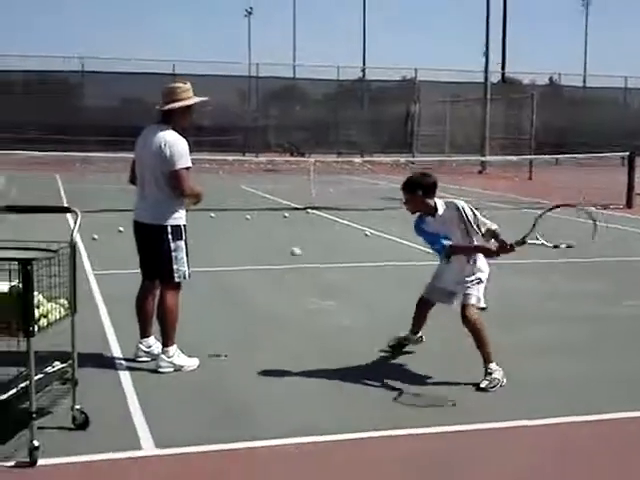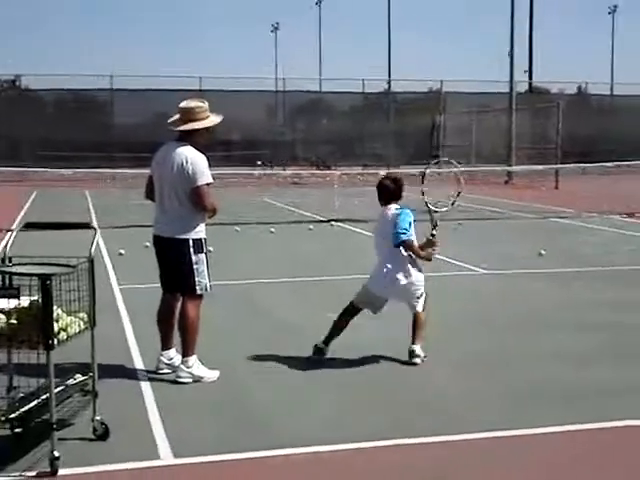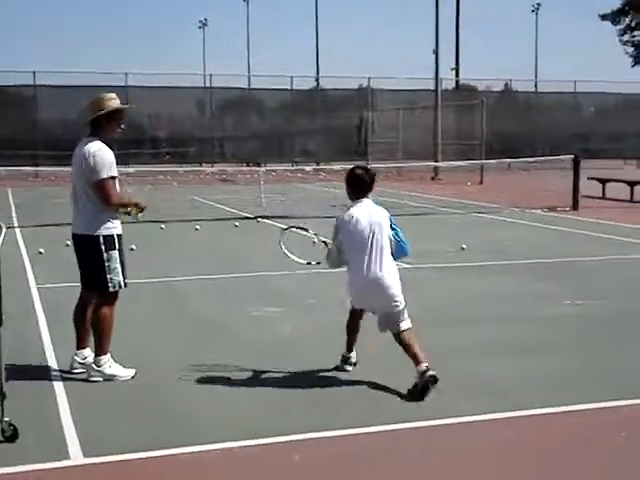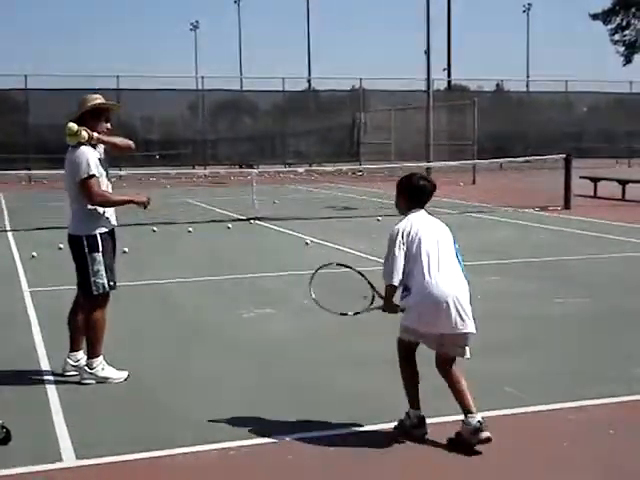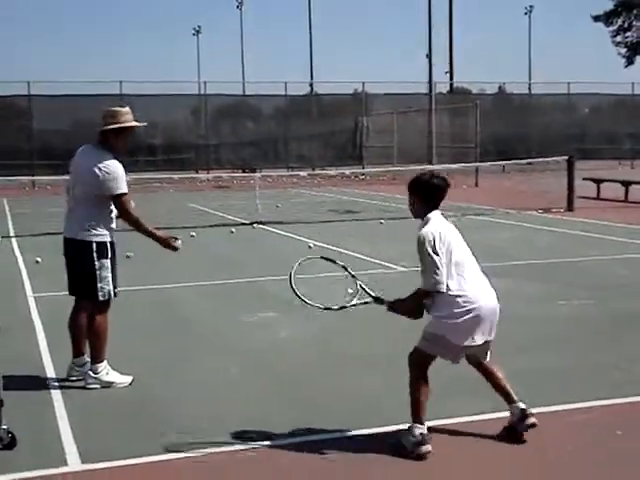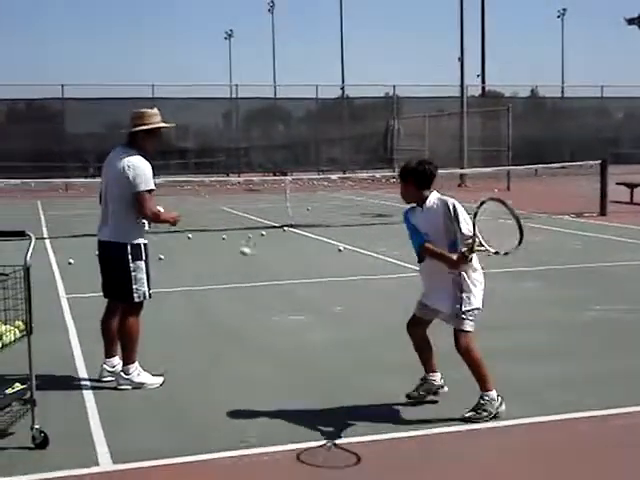
dt=0.7s
person 1, frame 1
left shoulder: (146, 135)
right shoulder: (175, 141)
left elbow: (134, 177)
right elbow: (183, 188)
right wrist: (198, 193)
left hip: (143, 220)
right hip: (166, 224)
left knee: (150, 283)
right knee: (170, 287)
left ankle: (146, 343)
right ankle: (168, 353)
person 1, frame 2
left shoulder: (162, 152)
right shoulder: (195, 158)
left elbow: (150, 193)
right elbow: (205, 203)
right wrist: (214, 208)
left hip: (163, 234)
right hip: (186, 237)
left knee: (171, 295)
right knee: (192, 298)
left ankle: (167, 355)
right ankle: (188, 364)
person 1, frame 3
left shoulder: (84, 147)
right shoulder: (102, 153)
right elbow: (109, 199)
left wrist: (123, 200)
right wrist: (133, 203)
left hip: (84, 231)
right hip: (101, 233)
left knee: (89, 294)
right knee: (107, 296)
left ankle: (82, 355)
right ankle: (101, 363)
person 1, frame 4
left shoulder: (94, 148)
right shoulder: (82, 153)
left elbow: (129, 145)
right elbow: (95, 197)
left wrist: (100, 138)
right wrist: (133, 199)
left hip: (96, 232)
right hip: (92, 234)
left knee: (85, 297)
right knee: (98, 299)
left ankle: (75, 358)
right ankle: (94, 365)
person 1, frame 5
left shoulder: (83, 153)
right shoulder: (110, 167)
right elbow: (127, 214)
right wrist: (158, 238)
left hip: (72, 237)
right hip: (94, 241)
left knee: (82, 303)
right knee: (99, 305)
left ankle: (79, 363)
right ankle: (98, 370)
person 1, frame 6
left shoulder: (113, 157)
right shoulder: (138, 164)
right elbow: (147, 212)
right wrist: (169, 218)
left hip: (107, 240)
right hip: (127, 243)
left knee: (115, 304)
right knee: (132, 307)
left ankle: (111, 364)
right ankle: (129, 371)
person 2, frame 1
left shoulder: (457, 207)
right shoulder: (421, 225)
left elbow: (488, 228)
right elbow: (449, 249)
left wrist: (499, 243)
right wrist: (483, 248)
left hip: (472, 271)
right hip: (448, 271)
left knee: (469, 316)
right knee: (422, 305)
left ankle: (493, 370)
right ankle: (413, 336)
person 2, frame 2
left shoulder: (380, 221)
right shoulder: (403, 214)
right elbow: (406, 243)
left wrist: (423, 246)
right wrist: (422, 254)
left hip: (381, 278)
right hip: (408, 278)
left knee: (352, 309)
right knee: (418, 307)
left ankle: (324, 346)
right ankle: (416, 348)
person 2, frame 3
left shoulder: (345, 219)
right shoulder: (384, 215)
left elbow: (334, 261)
left hip: (360, 282)
right hip: (387, 282)
left knee: (356, 310)
right knee: (402, 330)
left ankle: (349, 357)
right ankle: (423, 369)
person 2, frame 4
left shoulder: (402, 228)
right shoulder: (441, 227)
left elbow: (394, 274)
left wrist: (388, 301)
left hip: (427, 296)
right hip: (458, 296)
left knee: (406, 350)
right knee: (446, 363)
left ankle: (415, 417)
right ankle: (474, 422)
person 2, frame 5
left shoulder: (427, 235)
right shoulder: (443, 228)
left elbow: (438, 284)
left wrist: (405, 304)
right wrist: (415, 302)
left hip: (463, 309)
right hip: (485, 304)
left knee: (418, 360)
right knee: (480, 361)
left ankle: (418, 433)
right ankle: (520, 411)
person 2, frame 6
left shoulder: (448, 205)
right shoulder: (410, 215)
left elbow: (471, 239)
right elbow: (422, 246)
left wrist: (463, 257)
right wrist: (447, 258)
left hip: (463, 282)
right hip: (436, 283)
left knee: (463, 343)
right knee: (415, 327)
left ankle: (491, 398)
right ankle: (433, 379)
